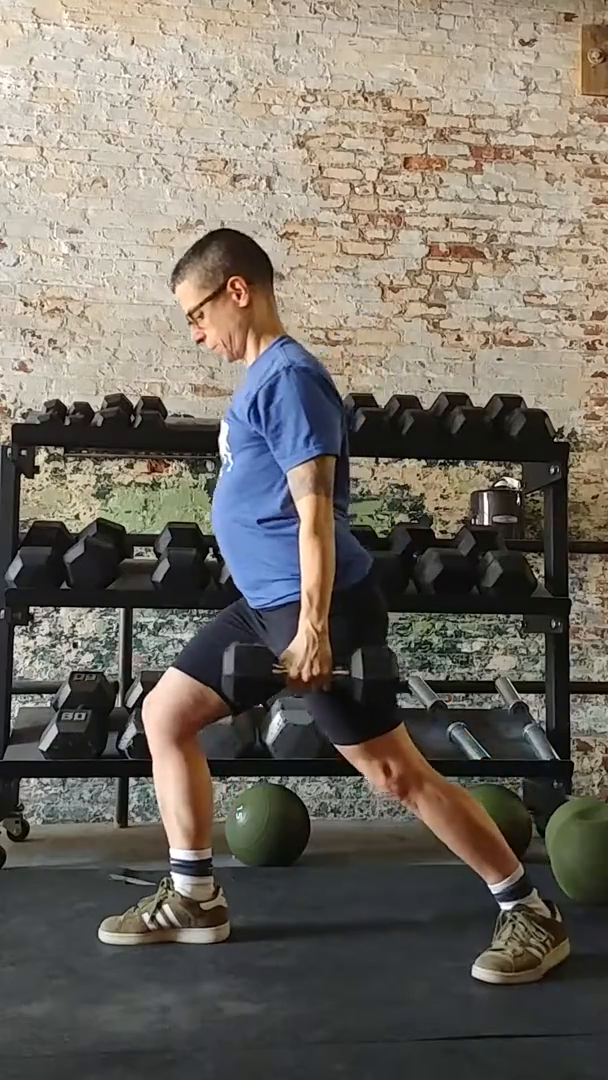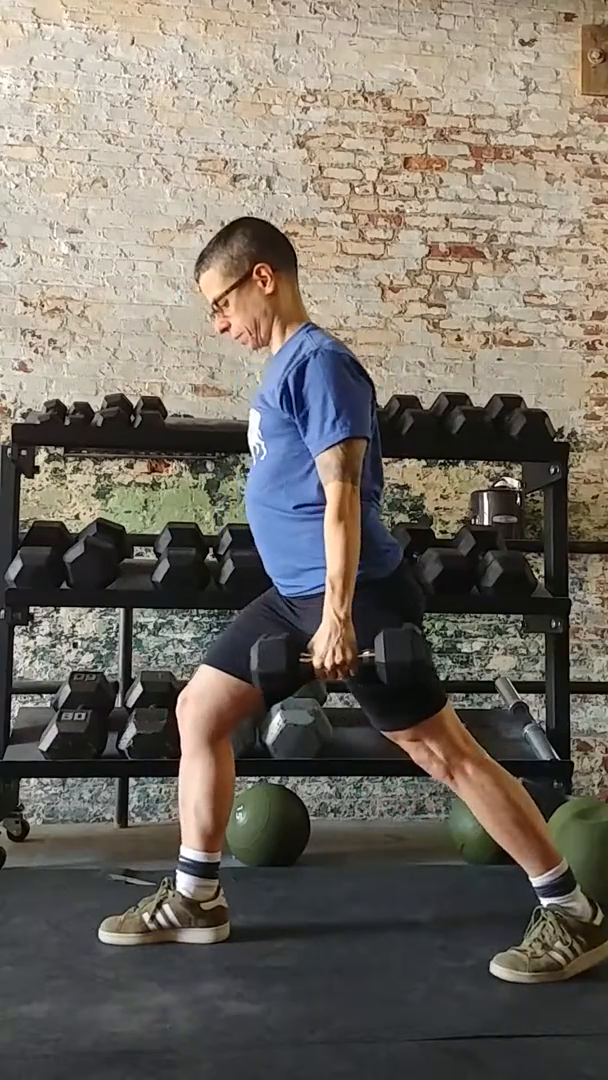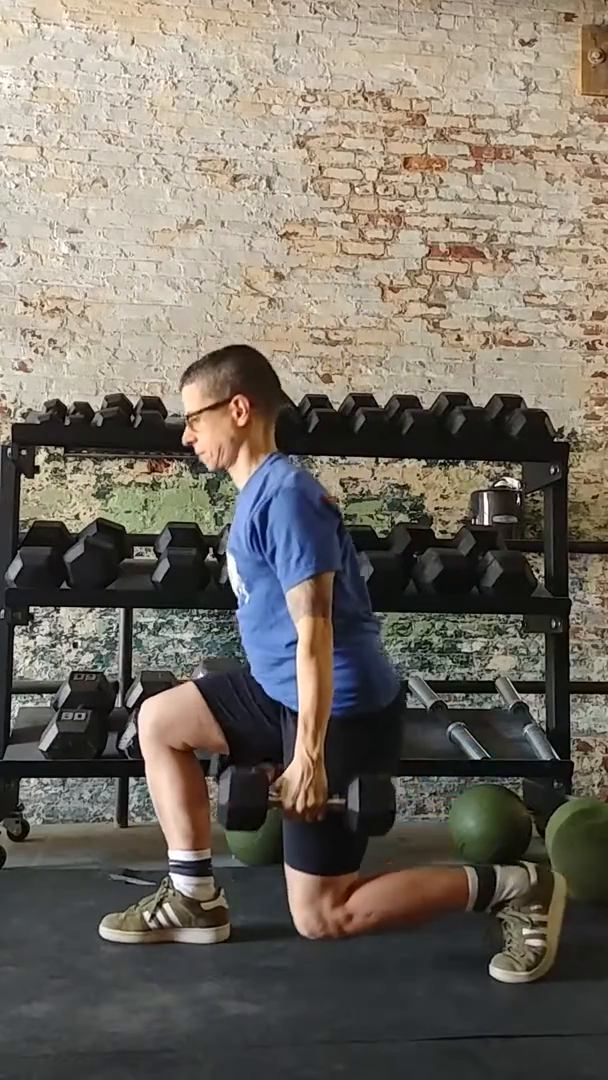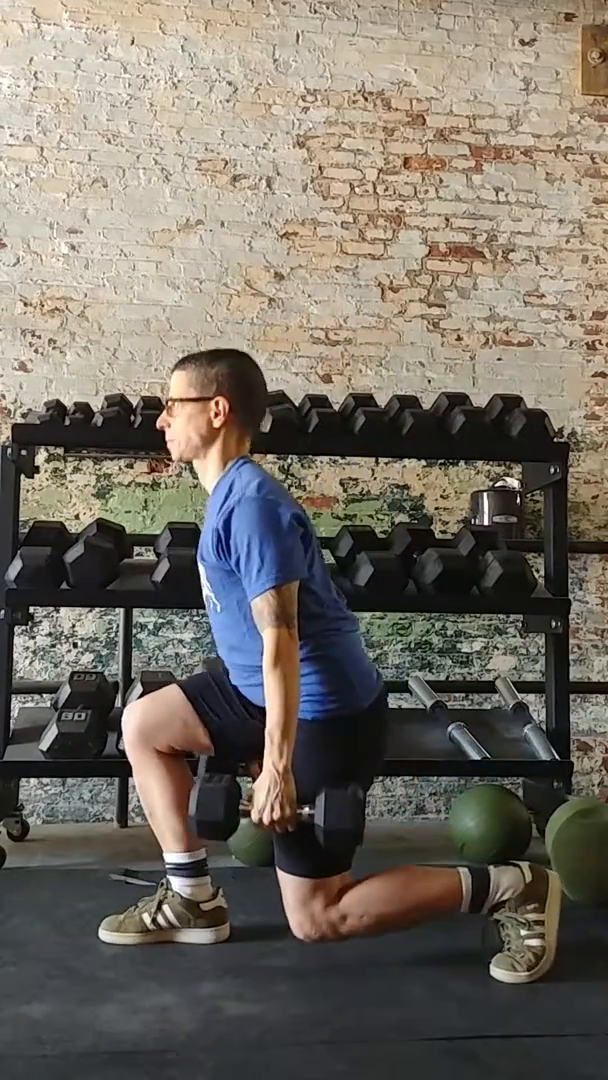
dt=0.7s
person 1, frame 1
left shoulder: (289, 377)
right shoulder: (261, 379)
left elbow: (316, 511)
left wrist: (315, 630)
left hip: (320, 605)
right hip: (264, 603)
left knee: (396, 772)
right knee: (164, 714)
left ankle: (528, 914)
right ankle: (193, 897)
person 1, frame 2
left shoulder: (319, 361)
right shoulder: (286, 365)
left elbow: (342, 498)
left wrist: (340, 614)
left hip: (353, 594)
right hip: (294, 591)
left knee: (445, 753)
right knee: (198, 710)
right ankle: (195, 898)
person 1, frame 3
left shoulder: (285, 494)
right shoulder: (257, 491)
left elbow: (316, 630)
left wrist: (309, 753)
right wrist: (285, 732)
left hip: (344, 710)
right hip: (285, 691)
left knee: (321, 916)
right knee: (158, 722)
left ankle: (517, 889)
right ankle: (194, 899)
person 1, frame 4
left shoulder: (251, 503)
right shoulder: (229, 496)
left elbow: (281, 643)
left wrist: (276, 767)
right wrist: (260, 740)
left hip: (325, 712)
right hip: (273, 694)
left knee: (315, 917)
right knee: (142, 726)
left ankle: (512, 889)
right ankle: (192, 898)
